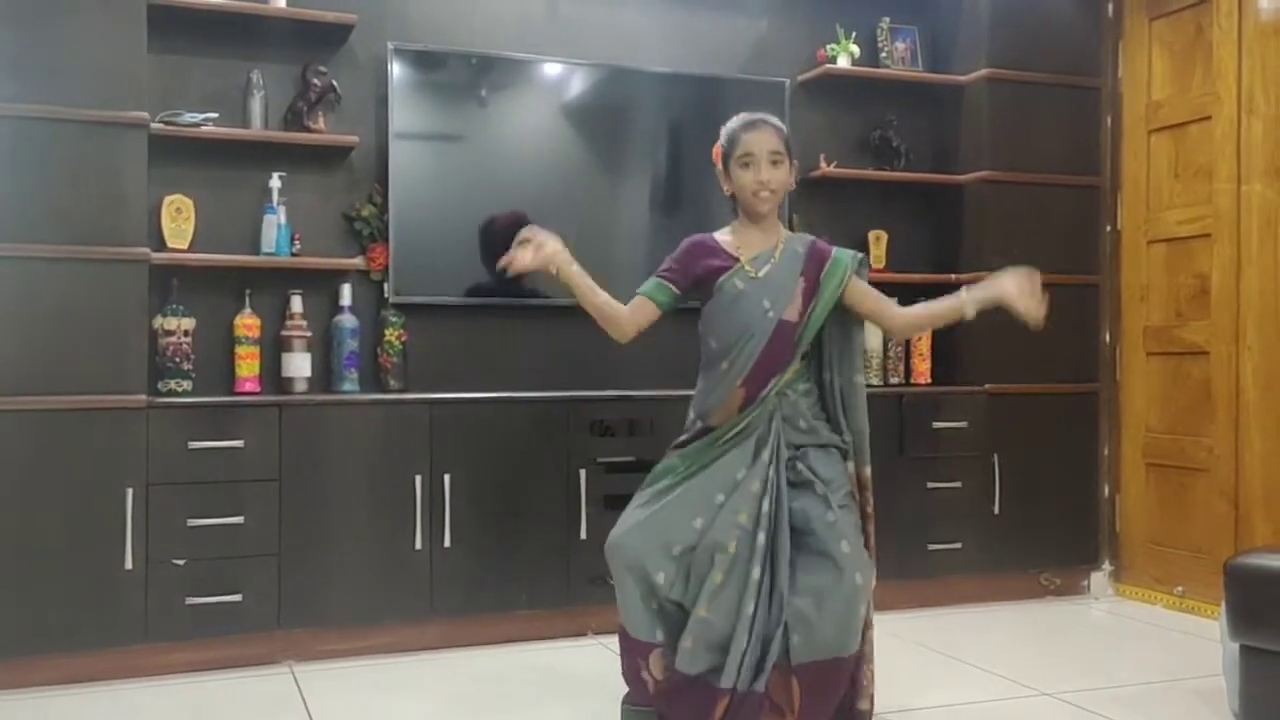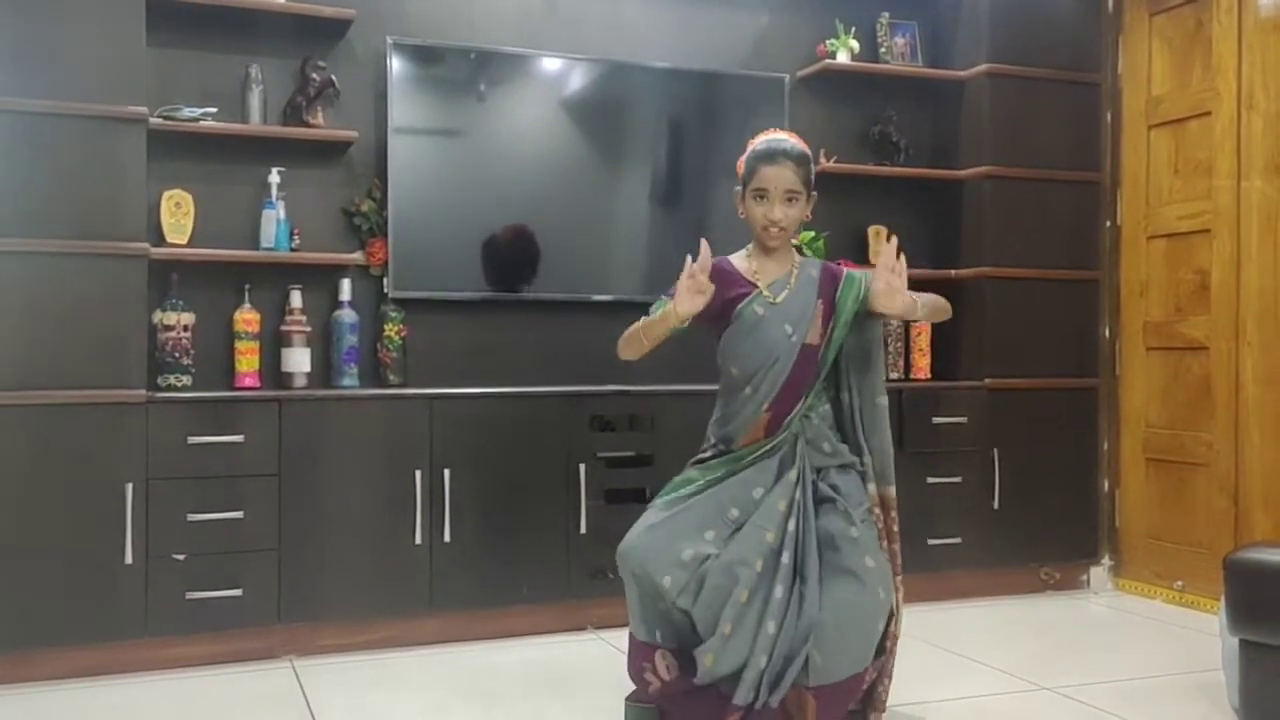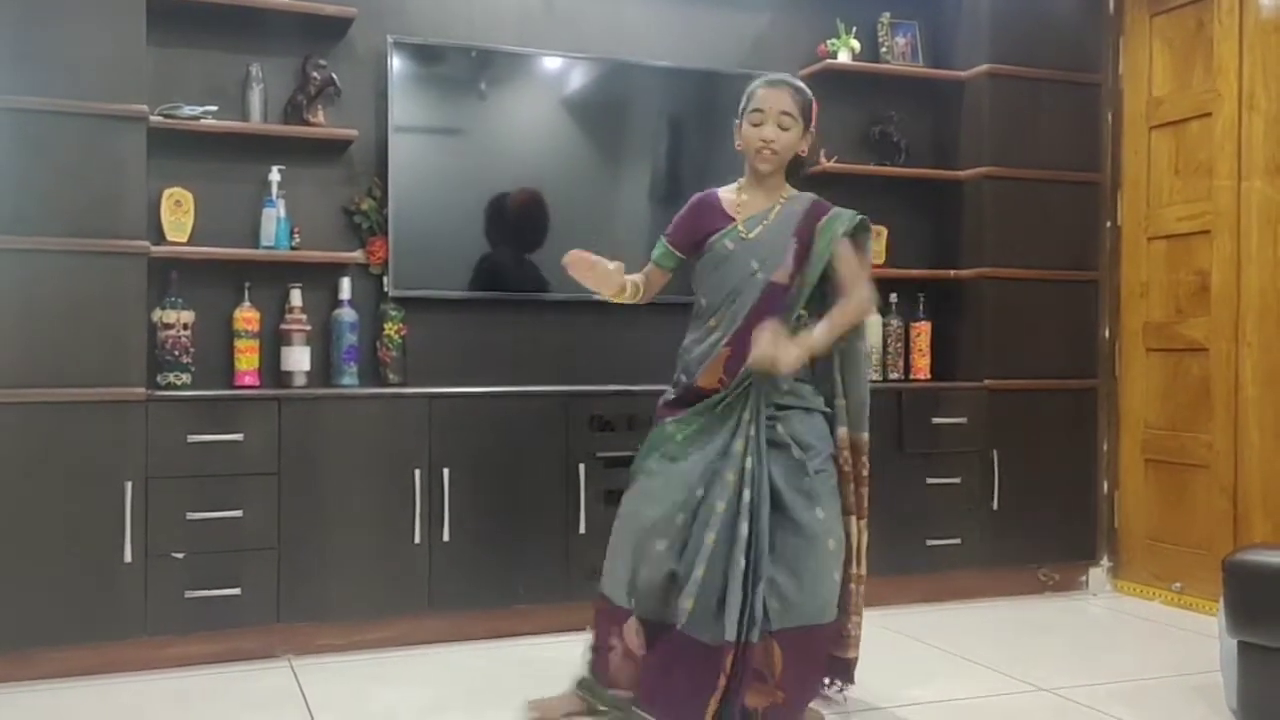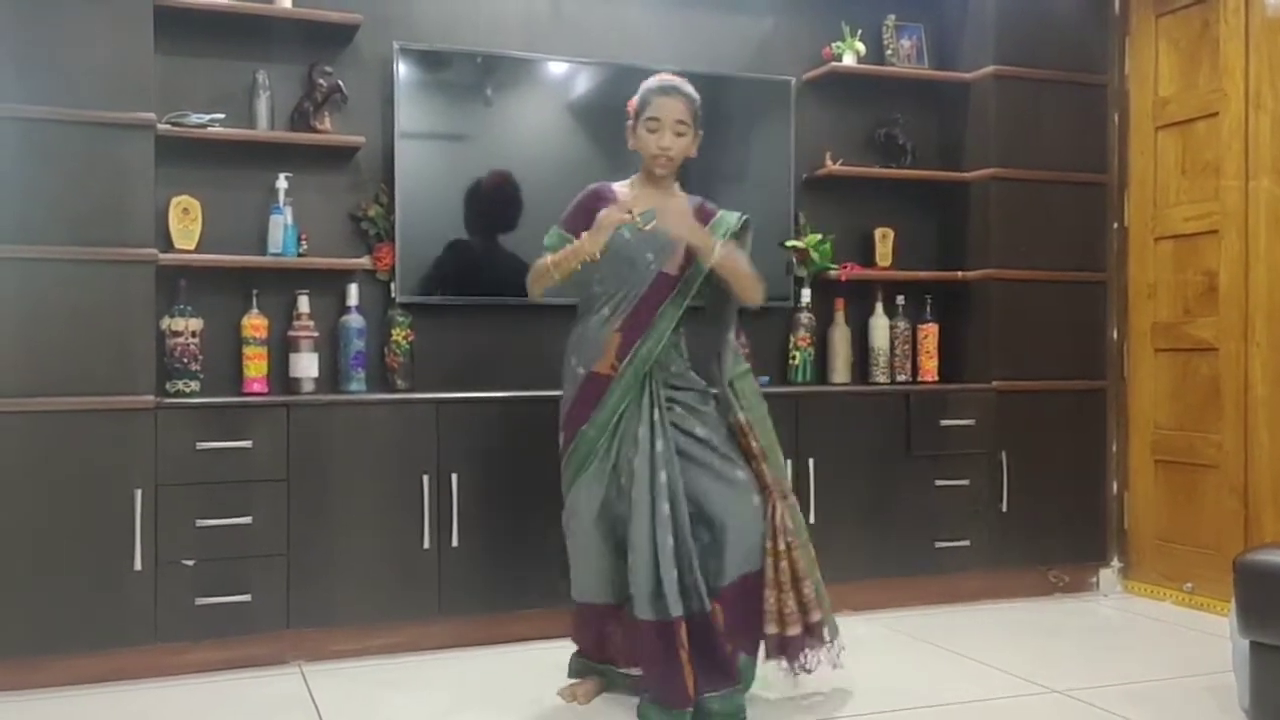
dt=0.5s
person 1, frame 1
left shoulder: (819, 260)
right shoulder: (701, 254)
left elbow: (900, 319)
right elbow: (625, 324)
left wrist: (983, 293)
right wrist: (562, 265)
left hip: (800, 441)
right hip: (721, 441)
left knee: (832, 574)
right knee: (637, 548)
person 1, frame 2
left shoulder: (834, 285)
right shoulder: (717, 278)
left elbow: (942, 308)
right elbow: (628, 349)
left wrist: (905, 305)
right wrist: (676, 313)
left hip: (818, 466)
right hip: (737, 463)
left knee: (859, 592)
right knee: (648, 558)
person 1, frame 3
left shoulder: (819, 219)
right shoulder: (704, 210)
left elbow: (860, 297)
right elbow: (646, 287)
left wrist: (801, 345)
right wrist: (612, 282)
left hip: (783, 407)
right hip: (700, 403)
left knee: (799, 545)
right knee: (655, 526)
person 1, frame 4
left shoulder: (705, 220)
right shoulder: (597, 203)
left elbow: (752, 292)
right elbow: (537, 284)
left wrist: (700, 243)
right wrist: (583, 250)
left hip: (671, 389)
right hip: (598, 388)
left knee: (726, 504)
right knee: (602, 518)
left ankle: (710, 667)
right ankle: (604, 660)
